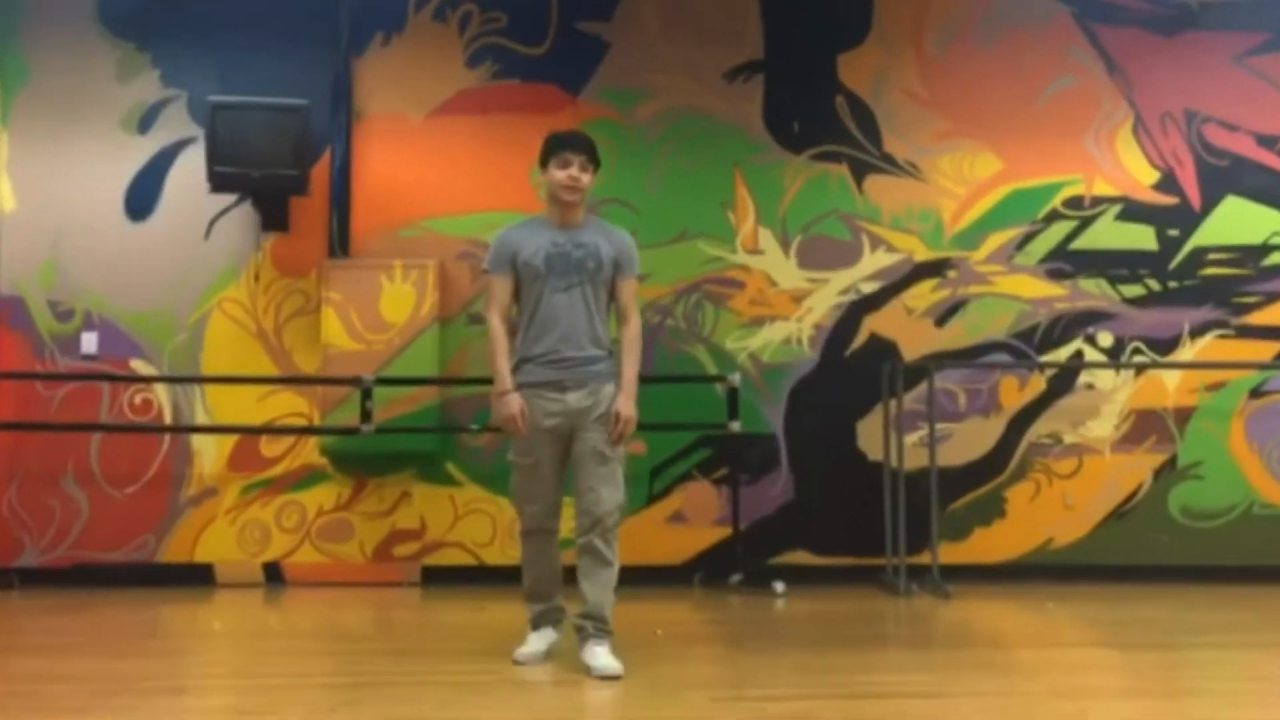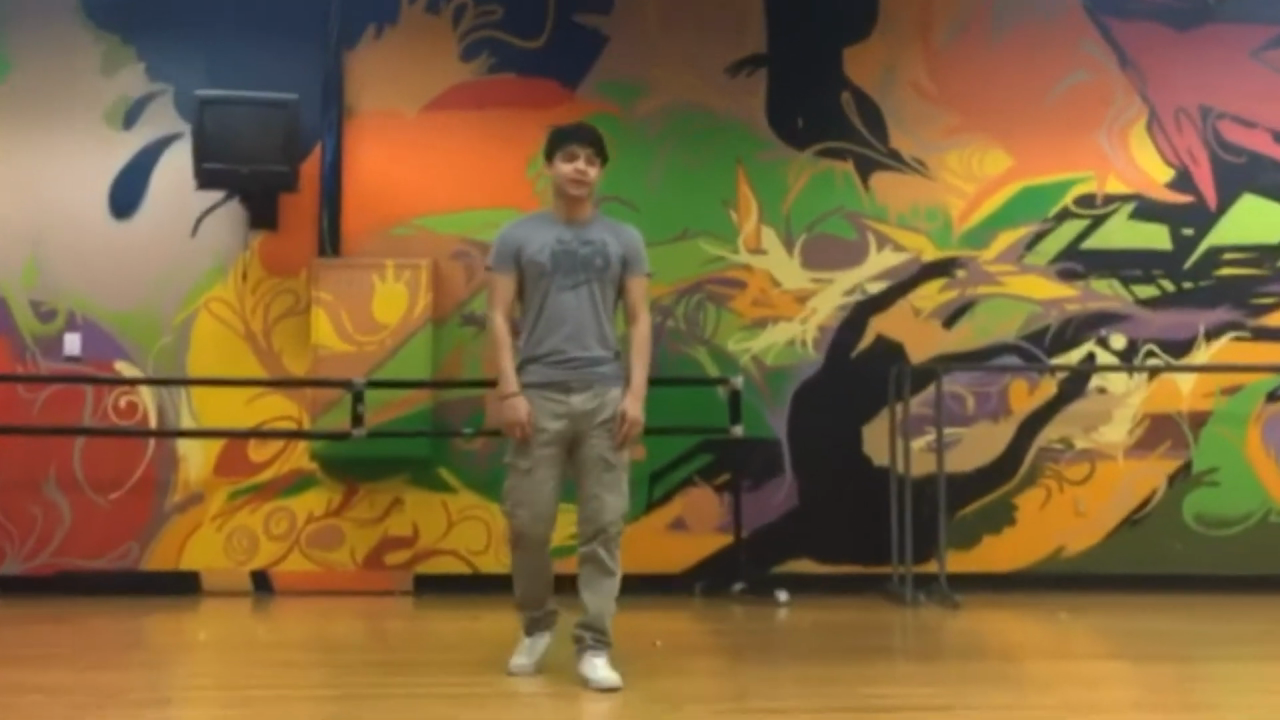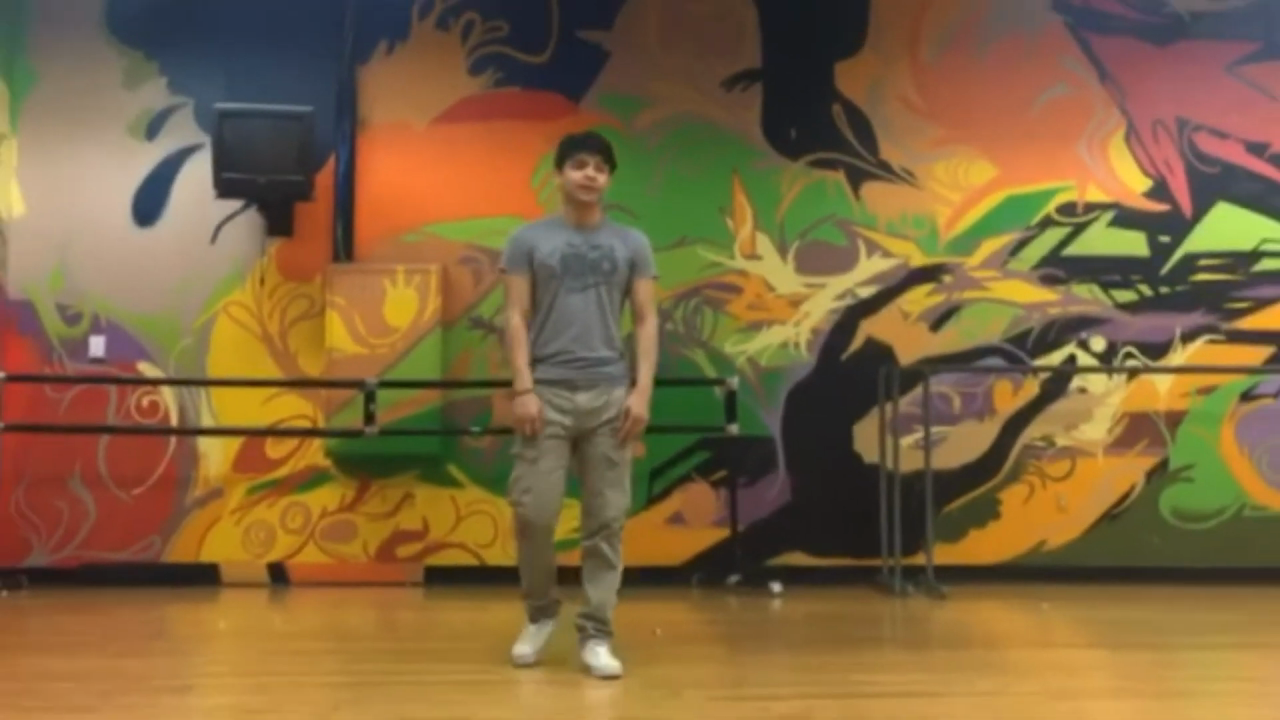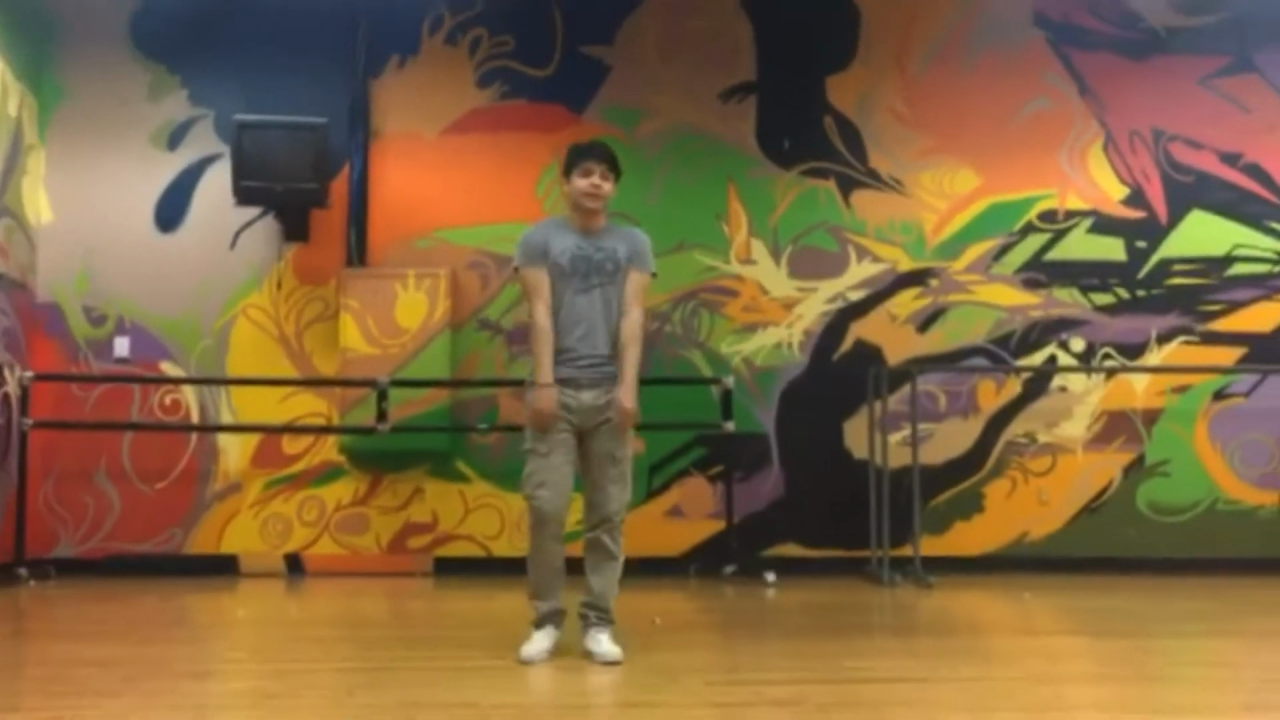
dt=0.1s
person 1, frame 1
left shoulder: (616, 242)
right shoulder: (512, 241)
left elbow: (630, 322)
right elbow: (496, 319)
left wrist: (628, 392)
right wrist: (505, 389)
left hip: (599, 393)
right hip: (534, 393)
left knee: (600, 515)
right knee: (537, 517)
left ankle: (595, 634)
right ankle: (546, 619)
person 1, frame 2
left shoulder: (624, 240)
right shoulder: (516, 237)
left elbow: (639, 321)
right elbow: (500, 318)
left wrist: (636, 394)
right wrist: (510, 392)
left hip: (604, 396)
right hip: (539, 395)
left knee: (604, 522)
right knee: (527, 521)
left ankle: (594, 645)
right ankle: (537, 625)
person 1, frame 3
left shoulder: (632, 243)
right shoulder: (527, 239)
left elbow: (647, 321)
right elbow: (516, 319)
left wrist: (642, 392)
right wrist: (522, 389)
left hip: (609, 396)
right hip: (548, 395)
left knee: (606, 518)
right knee: (533, 511)
left ankle: (595, 634)
right ankle: (539, 615)
person 1, frame 4
left shoulder: (633, 242)
right shoulder: (539, 239)
left elbow: (634, 315)
right elbow: (539, 313)
left wrist: (628, 386)
right wrist: (542, 385)
left hip: (610, 393)
right hip: (556, 391)
left knee: (608, 513)
right knee: (546, 508)
left ankle: (598, 624)
right ankle: (547, 619)
